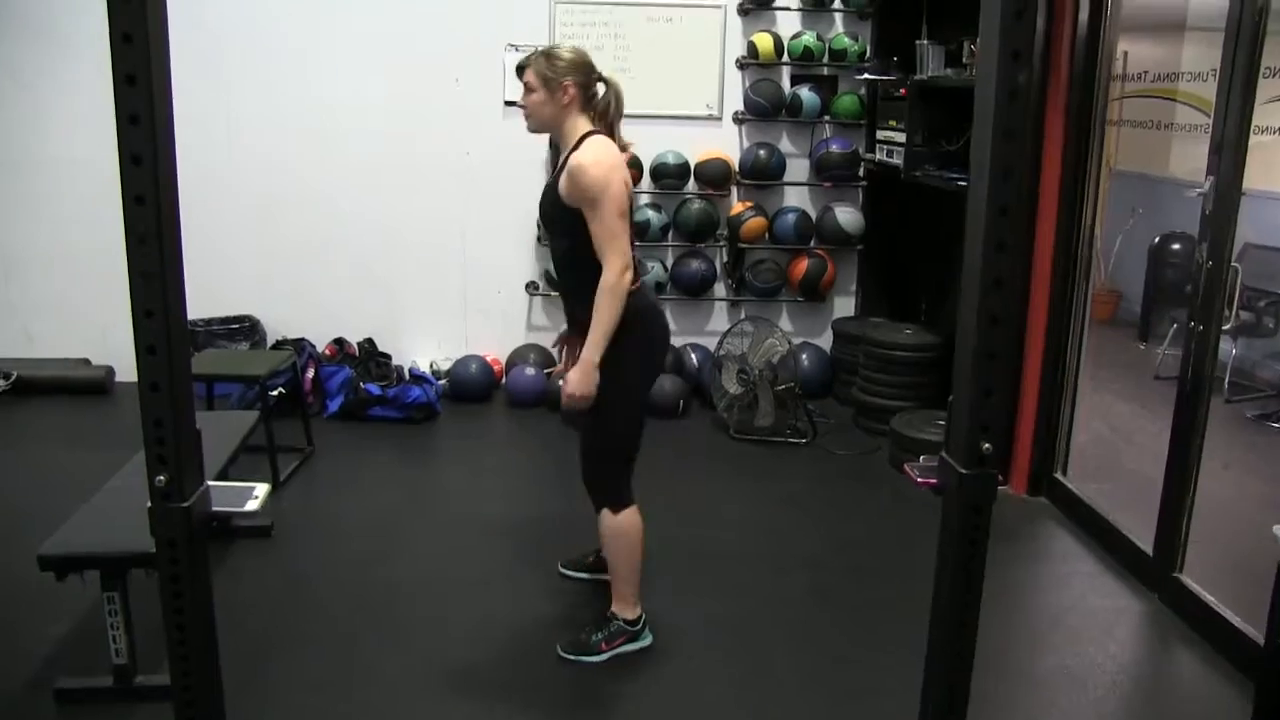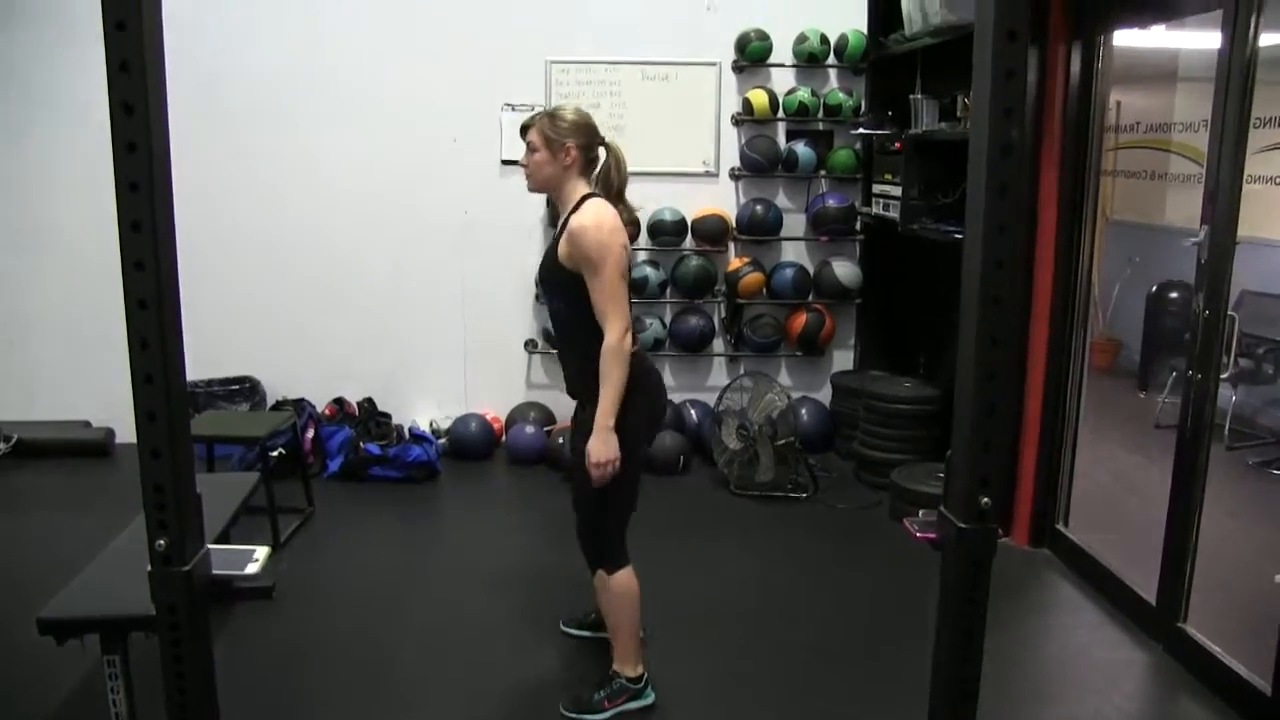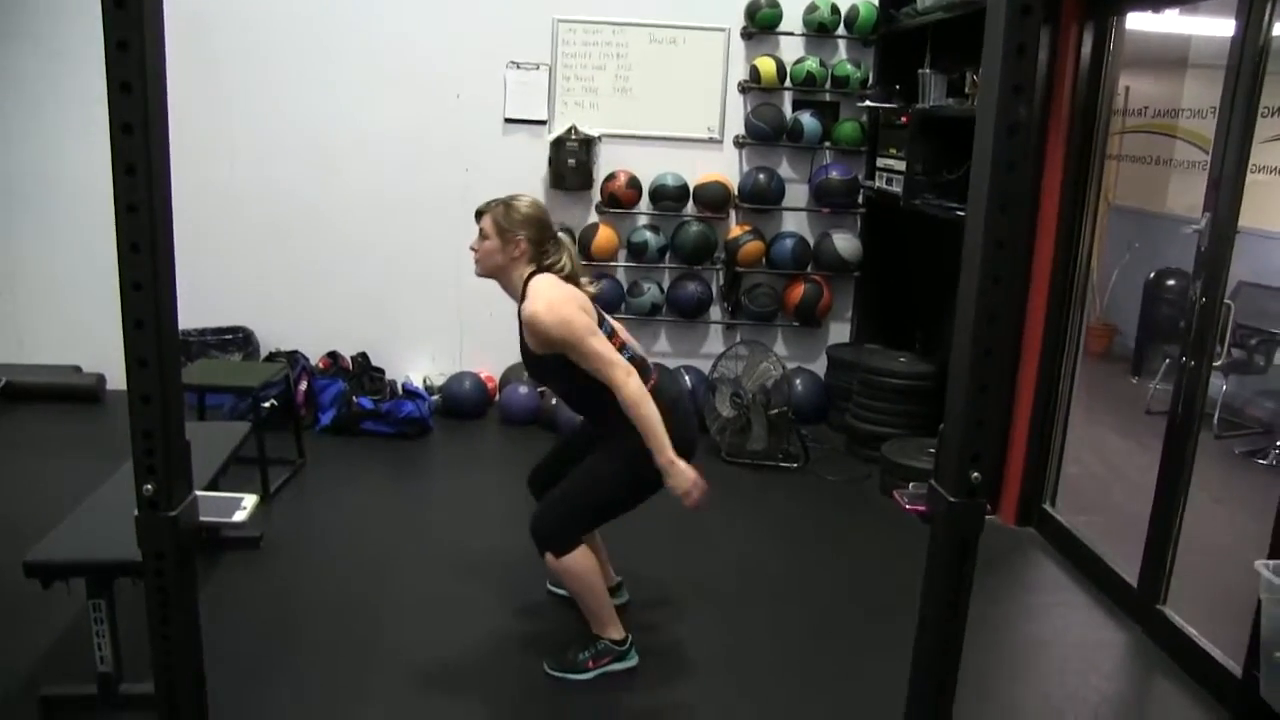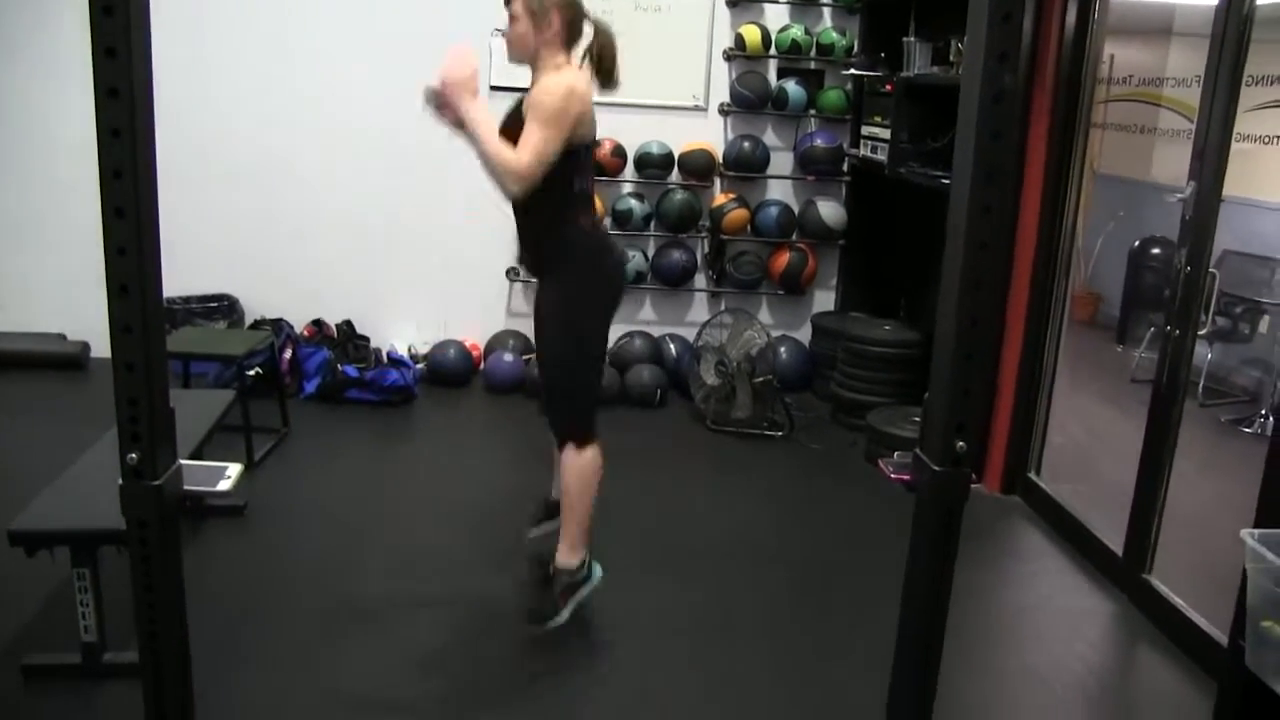
dt=0.5s
person 1, frame 1
left shoulder: (595, 159)
right shoulder: (580, 152)
left elbow: (618, 270)
left wrist: (589, 362)
right wrist: (575, 331)
left hip: (624, 337)
right hip: (605, 329)
left knee: (608, 473)
right knee: (598, 460)
left ankle: (627, 622)
right ankle: (613, 557)
person 1, frame 2
left shoulder: (592, 222)
right shoulder: (579, 214)
left elbow: (617, 334)
left wrist: (606, 429)
left hip: (621, 399)
right hip: (600, 392)
left knee: (601, 535)
right knee: (591, 518)
right ankle: (612, 614)
person 1, frame 3
left shoulder: (542, 308)
right shoulder: (544, 287)
left elbow: (622, 378)
right elbow: (610, 333)
left wrist: (671, 462)
right wrist: (659, 380)
left hip: (655, 426)
right hip: (643, 412)
left knee: (552, 526)
right knee: (545, 483)
left ankle: (612, 642)
right ankle: (605, 581)
person 1, frame 4
left shoulder: (559, 87)
right shoulder: (551, 86)
left elbow: (517, 178)
right elbow: (520, 171)
left wrist: (467, 109)
right wrist: (466, 116)
left hip: (580, 267)
right hip: (561, 264)
left knee: (570, 413)
right knee: (560, 397)
left ankle: (572, 564)
right ankle: (569, 494)
